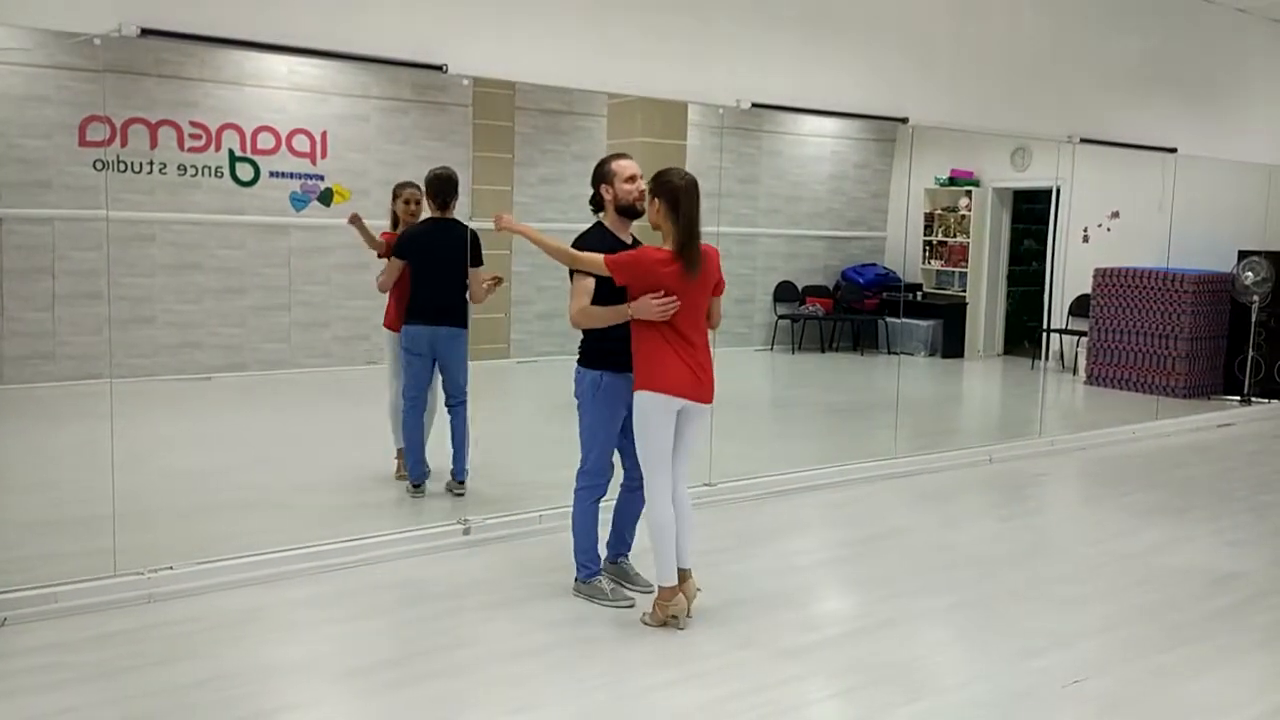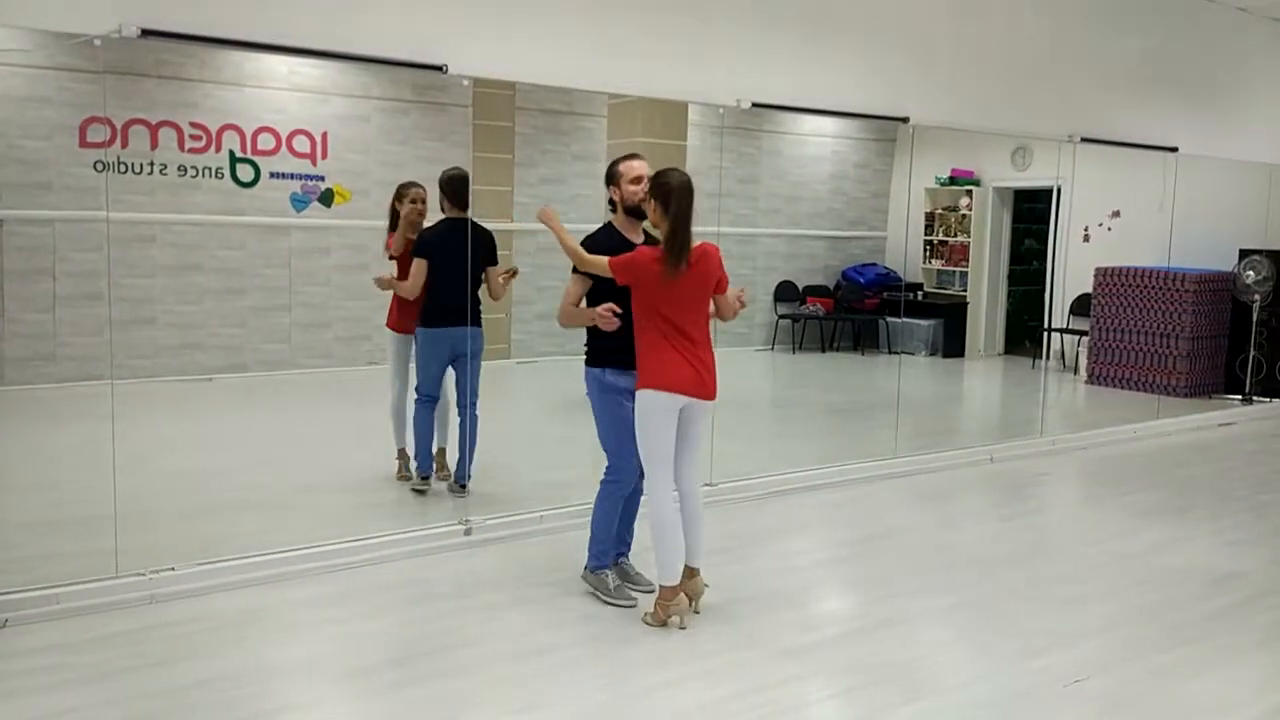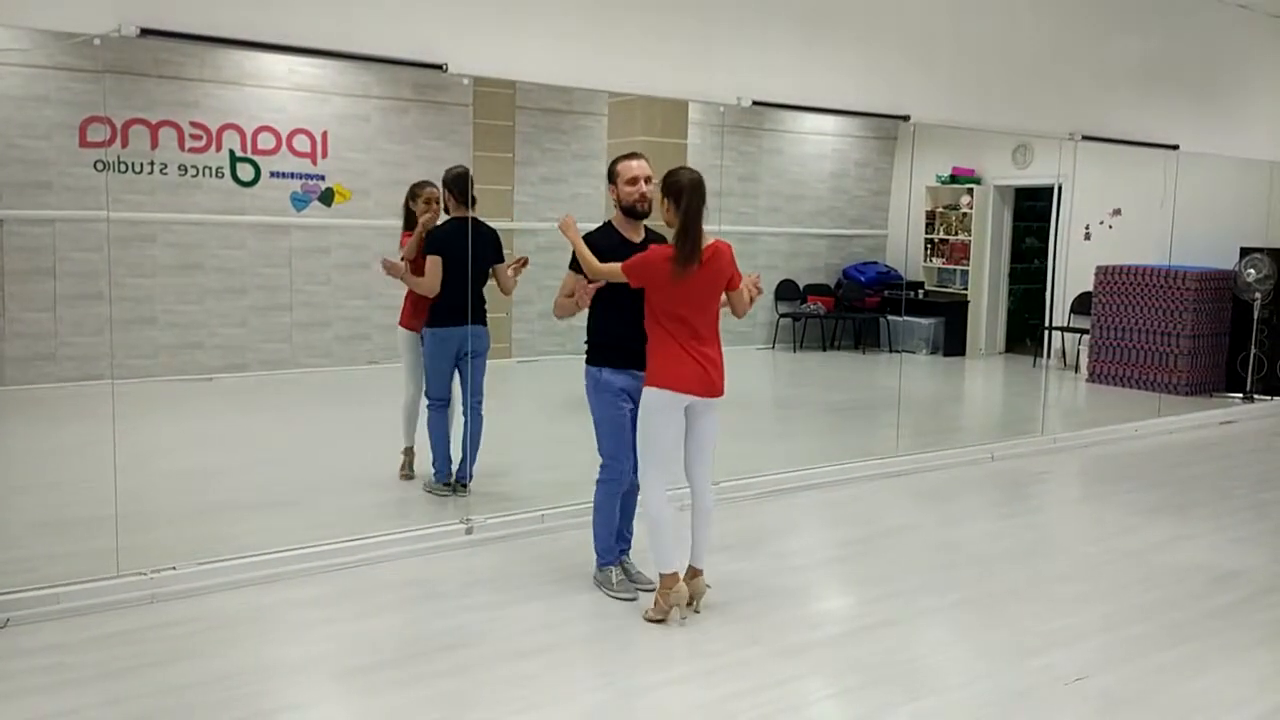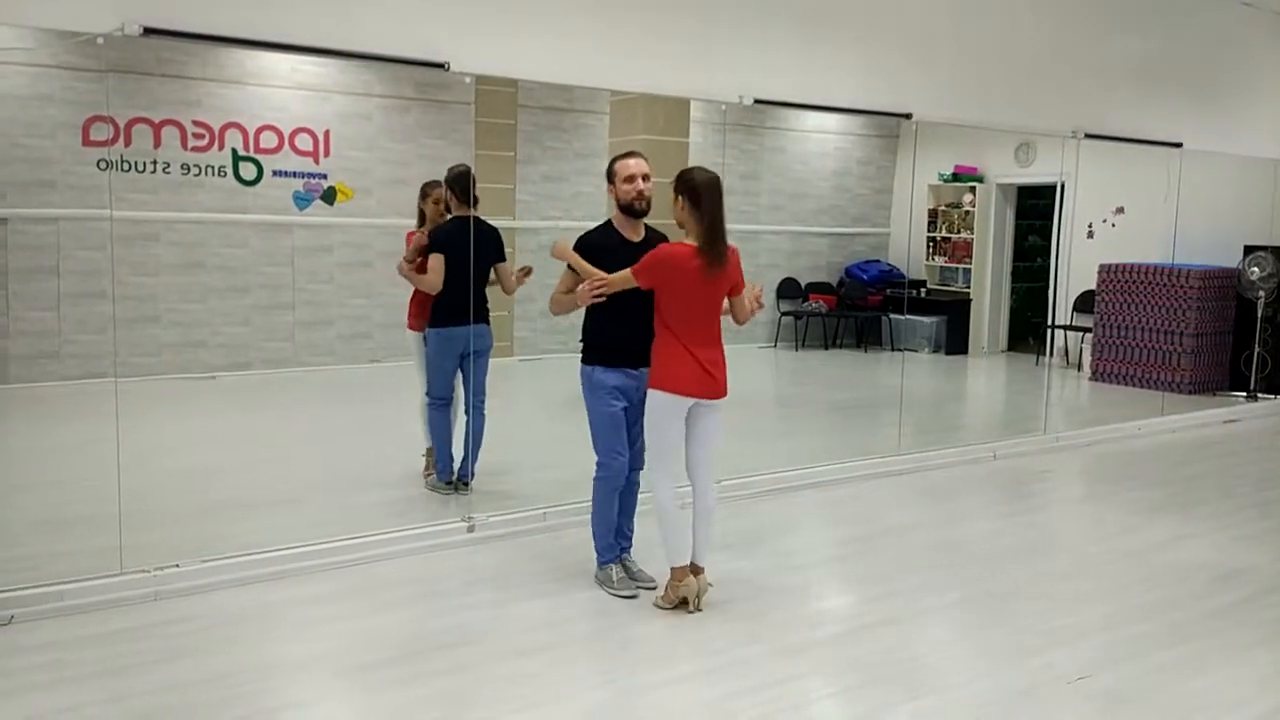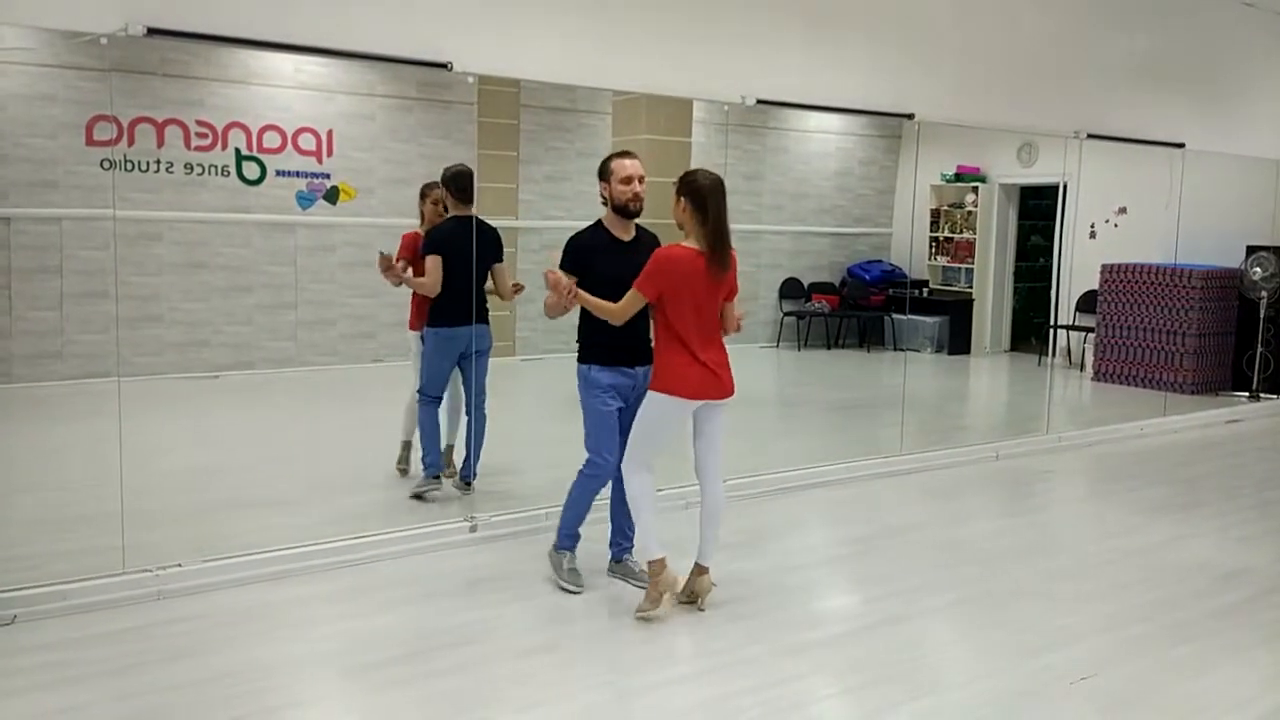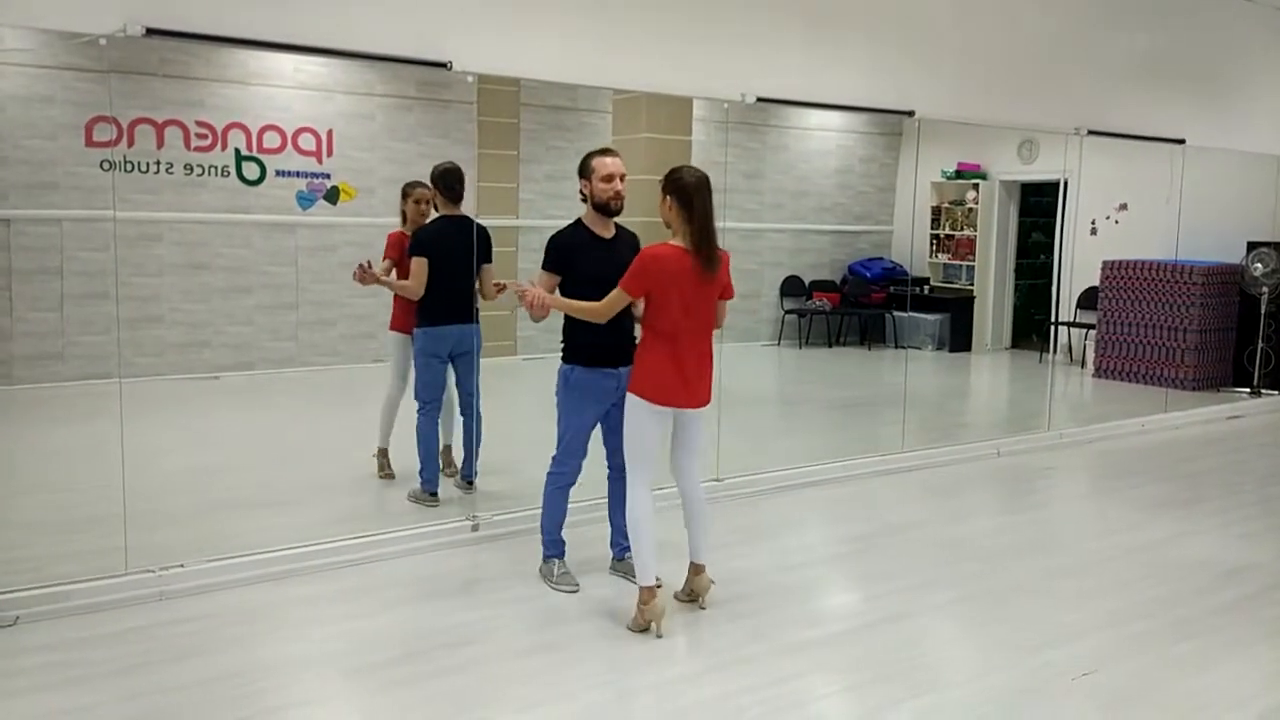
dt=0.3s
person 1, frame 1
left shoulder: (644, 261)
right shoulder: (710, 258)
left elbow: (571, 258)
left wrist: (519, 228)
left hip: (658, 386)
right hip: (699, 387)
left knee: (656, 486)
right knee: (676, 480)
left ankle: (668, 593)
right ankle: (683, 576)
person 1, frame 2
left shoulder: (643, 261)
right shoulder: (710, 256)
left elbow: (582, 261)
right elbow: (728, 313)
left wrist: (553, 223)
right wrist: (735, 300)
left hip: (658, 385)
right hip: (701, 385)
left knee: (658, 486)
right knee: (687, 479)
left ankle: (669, 593)
right ankle: (692, 575)
person 1, frame 3
left shoulder: (655, 259)
right shoulder: (722, 254)
left elbow: (597, 272)
right elbow: (740, 309)
left wrist: (572, 235)
right wrist: (750, 289)
left hip: (666, 381)
right hip: (708, 381)
left knee: (652, 480)
right knee: (700, 478)
left ankle: (669, 582)
right ankle: (695, 575)
person 1, frame 4
left shoulder: (667, 256)
right shoulder: (729, 257)
left elbow: (608, 284)
right elbow: (741, 318)
left wrist: (568, 255)
right wrist: (752, 299)
left hip: (671, 382)
right hip: (711, 381)
left knee: (661, 477)
right knee: (702, 476)
left ankle: (680, 574)
right ankle: (697, 572)
person 1, frame 5
left shoulder: (667, 259)
right shoulder: (727, 260)
left elbow: (618, 315)
right elbow: (728, 324)
left wrist: (571, 290)
left hip: (673, 383)
right hip: (716, 382)
left knee: (634, 468)
right knee: (711, 476)
left ankle: (657, 567)
right ankle: (701, 573)
person 1, frame 6
left shoulder: (654, 258)
right shoulder: (719, 259)
left elbow: (602, 313)
left wrist: (547, 299)
left hip: (652, 386)
right hip: (697, 386)
left knee: (638, 485)
right knee: (688, 475)
left ankle: (649, 595)
right ankle: (698, 572)
person 2, frame 1
left shoulder: (635, 246)
right shoulder: (590, 244)
right elbow: (579, 316)
left wrist: (670, 309)
right wrist: (632, 309)
left hip: (636, 375)
right hip: (600, 376)
left knee: (640, 473)
right knee: (595, 476)
left ankle: (617, 557)
right ankle: (587, 574)
person 2, frame 2
left shoulder: (655, 246)
right shoulder: (597, 245)
right elbow: (565, 314)
right wrist: (595, 316)
right hip: (609, 374)
left knee: (637, 473)
right knee: (622, 470)
left ankle: (619, 557)
right ankle: (597, 566)
person 2, frame 3
left shoulder: (660, 245)
right shoulder: (595, 243)
right elbow: (559, 307)
right wrist: (581, 300)
left hip: (649, 372)
right hip: (608, 373)
left knee: (632, 470)
right knee: (616, 468)
left ankle: (622, 556)
right ankle: (605, 563)
person 2, frame 4
left shoulder: (660, 243)
right shoulder: (593, 243)
right elbow: (555, 304)
right wrist: (580, 298)
left hip: (647, 371)
right hip: (604, 372)
left knee: (633, 468)
right knee: (612, 466)
left ankle: (623, 553)
right ankle: (606, 561)
person 2, frame 5
left shoulder: (650, 243)
right shoulder: (584, 243)
right elbow: (552, 308)
right wrist: (561, 298)
left hip: (643, 371)
right hip: (600, 372)
right knee: (601, 463)
left ankle: (621, 555)
right ankle: (563, 547)
person 2, frame 6
left shoulder: (630, 242)
right shoulder: (565, 242)
right elbow: (538, 312)
right wrist: (536, 303)
left hip: (627, 372)
right hip: (583, 374)
left knee: (624, 467)
right knee: (567, 466)
left ankle: (622, 554)
right ankle: (552, 557)
person 3, frame 1
left shoulder: (411, 235)
right shoulder: (468, 237)
left elbow: (384, 284)
right elbow: (475, 295)
left wrist: (381, 277)
right wrist: (490, 286)
left hip: (416, 329)
right hip: (453, 331)
left knee: (414, 404)
right knee: (456, 404)
left ankle: (416, 479)
right ankle: (458, 477)
person 3, frame 2
left shoulder: (429, 237)
right shoulder: (484, 237)
left elbow: (412, 290)
right elbow: (495, 293)
left wrist: (389, 283)
right wrist: (506, 280)
left hip: (433, 331)
right hip: (469, 331)
left knee: (426, 400)
right knee: (467, 406)
left ankle: (423, 473)
right ankle: (461, 479)
person 3, frame 3
left shoulder: (438, 236)
right shoulder: (489, 235)
left elbow: (431, 287)
right elbow: (506, 288)
left wrist: (400, 274)
right wrist: (515, 272)
left hip: (441, 330)
right hip: (476, 329)
left knee: (438, 403)
right knee: (472, 405)
left ankle: (441, 477)
right ankle: (463, 478)
person 3, frame 4
left shoulder: (440, 234)
right shoulder: (491, 234)
left elbow: (434, 284)
right elbow: (508, 288)
left wrist: (407, 273)
right wrist: (519, 278)
left hip: (444, 330)
right hip: (479, 329)
left knee: (439, 402)
right knee: (475, 404)
left ankle: (444, 475)
right ankle: (465, 476)
person 3, frame 5
left shoulder: (437, 234)
right shoulder: (491, 234)
left elbow: (432, 287)
right elbow: (502, 291)
left wrist: (403, 278)
right wrist: (513, 291)
left hip: (442, 330)
right hip: (478, 330)
left knee: (429, 399)
right knee: (475, 405)
left ankle: (432, 474)
right ankle: (467, 476)
person 3, frame 6
left shoulder: (425, 234)
right shoulder: (480, 233)
left elbow: (415, 290)
right elbow: (487, 292)
left wrist: (380, 280)
right wrist: (497, 289)
left hip: (432, 331)
right hip: (468, 329)
left knee: (429, 409)
right knee: (470, 404)
left ankle: (428, 487)
right ankle: (468, 475)
person 4, frame 1
right shoulder: (389, 239)
right elbow: (376, 246)
right wrist: (360, 226)
right hip: (398, 324)
left knee: (430, 391)
right knee: (398, 391)
right ankle: (402, 453)
person 4, frame 2
right shoulder: (397, 240)
right elbow: (396, 250)
right wrist: (402, 223)
right hip: (402, 323)
left knee: (440, 390)
right knee: (400, 391)
left ankle: (441, 453)
right ankle: (402, 455)
person 4, frame 3
right shoulder: (409, 237)
right elbow: (408, 257)
right wrist: (420, 230)
right hip: (414, 322)
right knee: (414, 389)
right ankle: (408, 451)
person 4, frame 4
right shoulder: (416, 237)
right elbow: (408, 264)
right wrist: (415, 246)
right hip: (422, 321)
left knee: (452, 388)
right knee: (429, 389)
right ankle: (430, 452)
person 4, frame 5
right shoulder: (412, 239)
right elbow: (397, 277)
right wrist: (390, 272)
right hip: (423, 322)
left knee: (454, 387)
right knee: (422, 388)
left ankle: (449, 450)
right ankle: (405, 445)
person 4, frame 6
right shoulder: (397, 238)
right elbow: (384, 272)
right hip: (404, 323)
left knee: (444, 388)
right knee: (396, 388)
left ankle: (447, 450)
right ankle: (382, 452)
